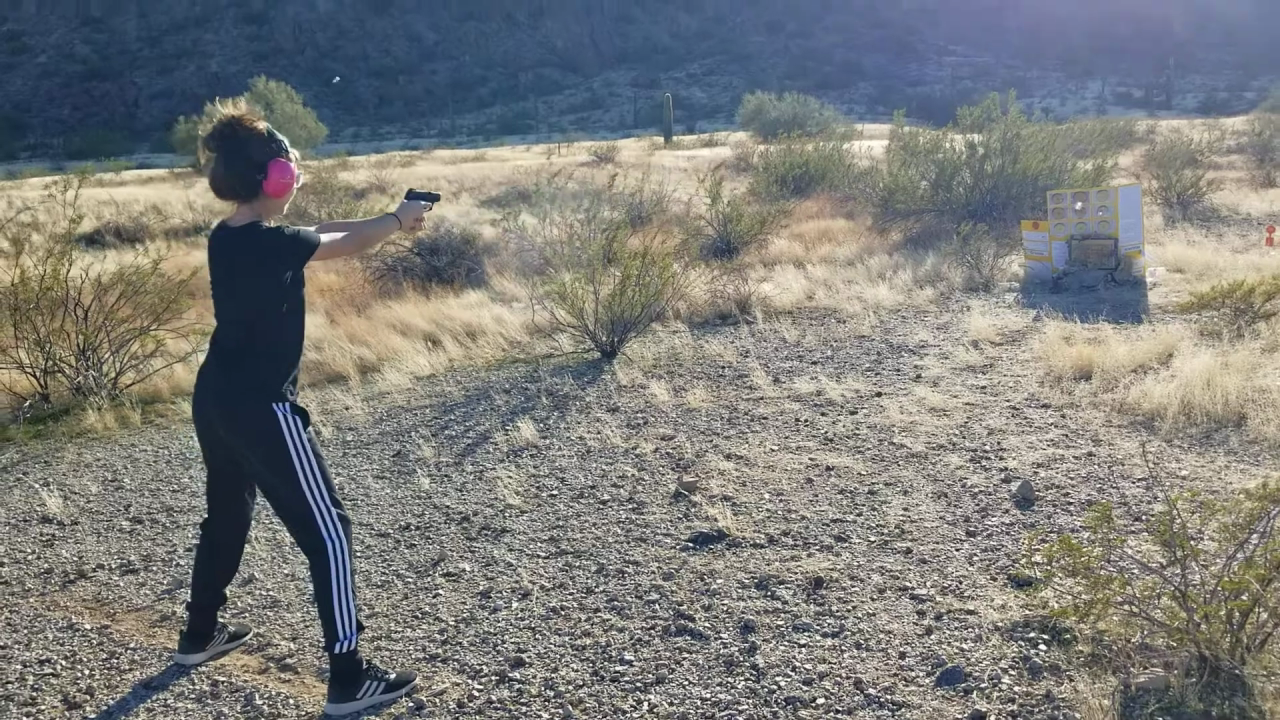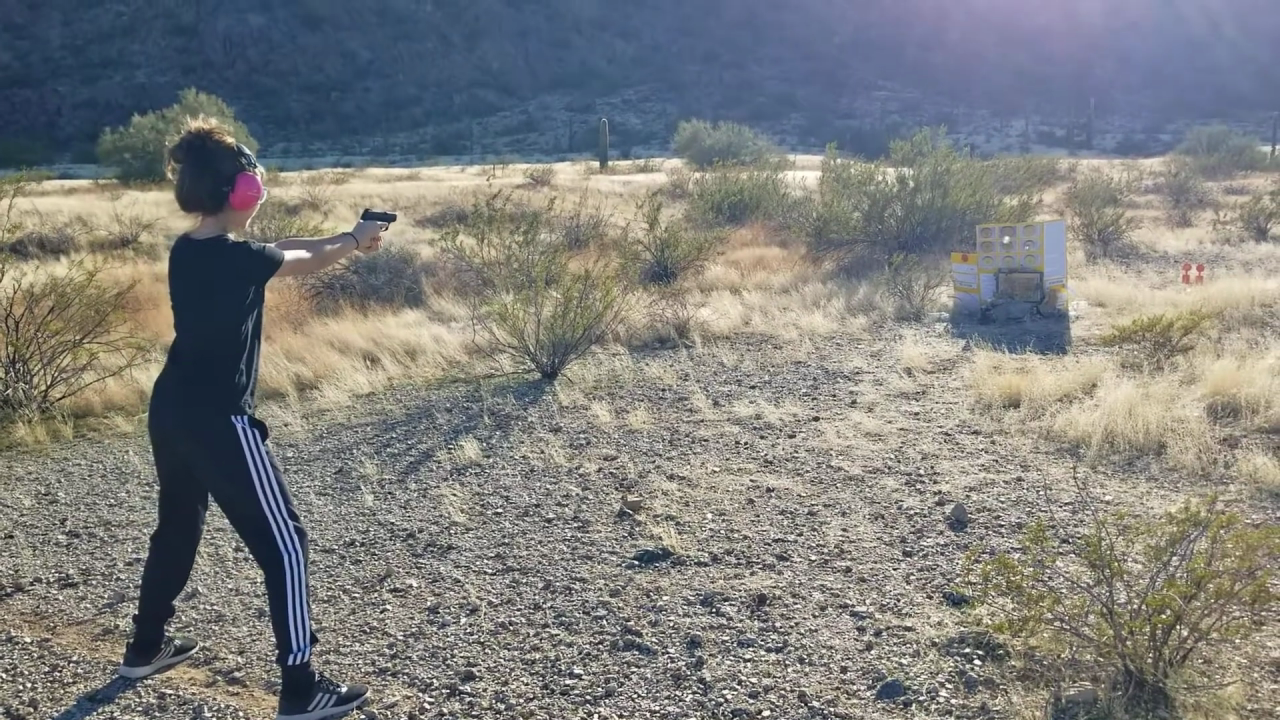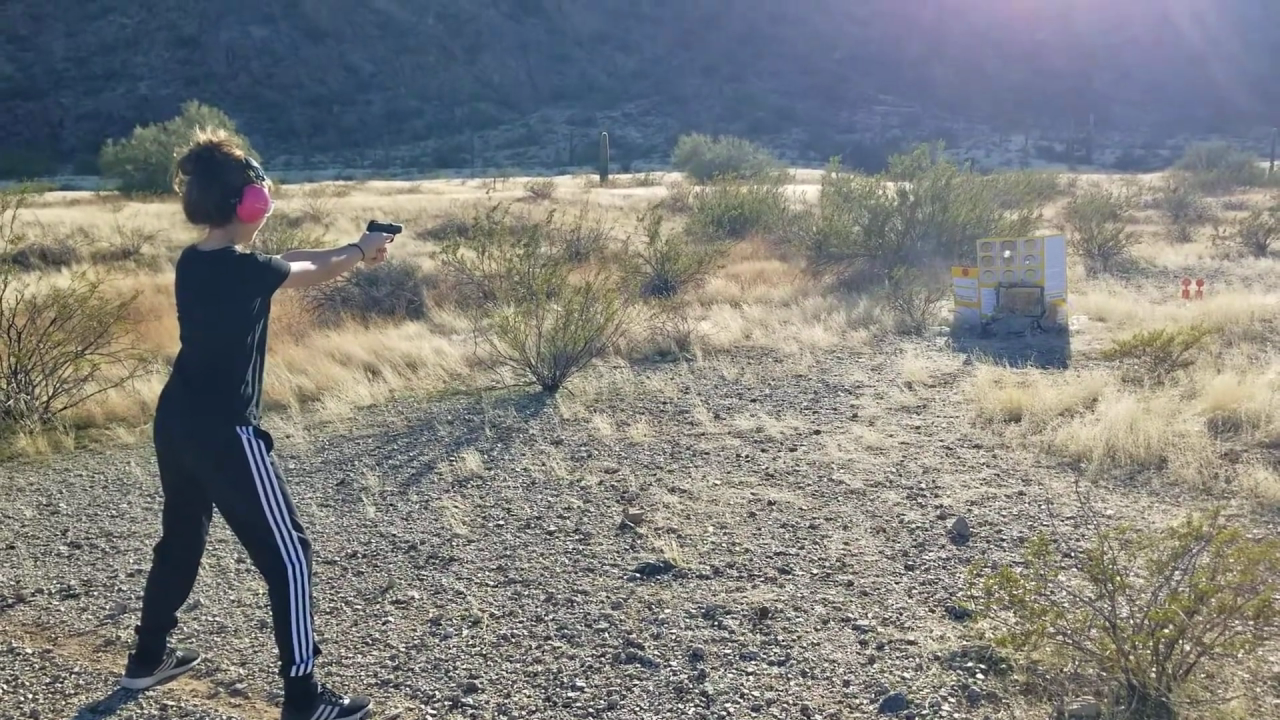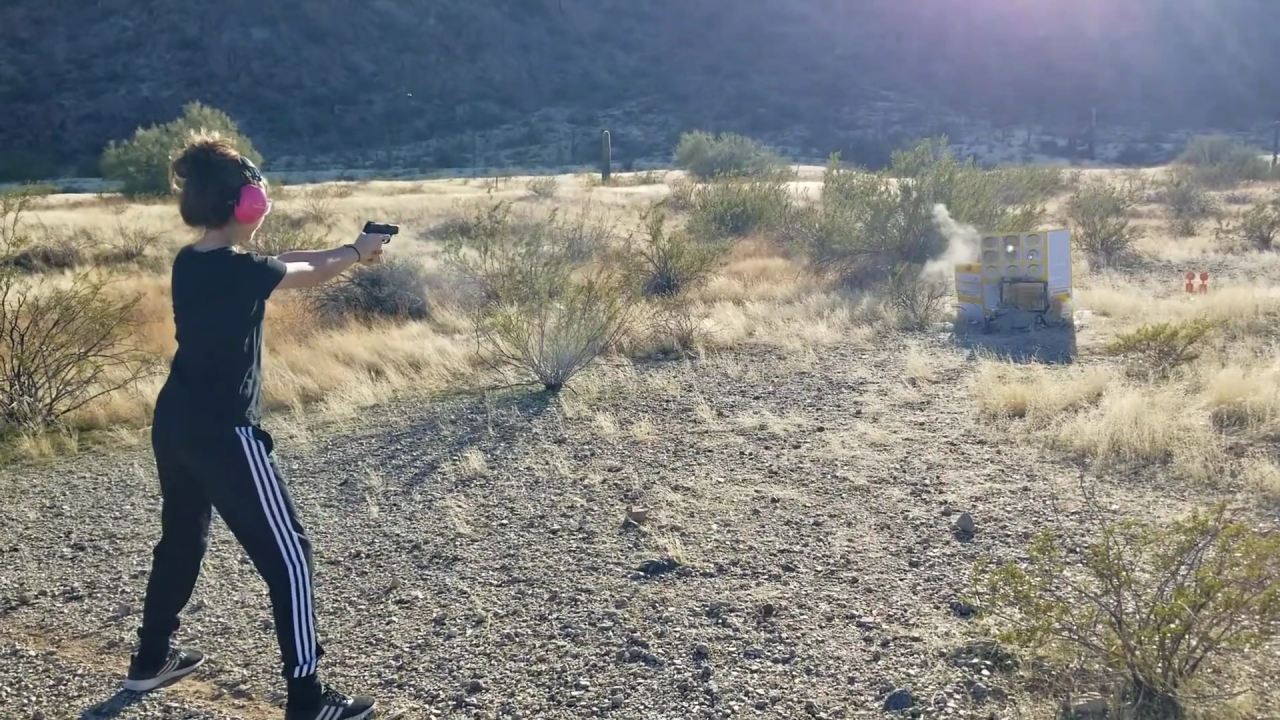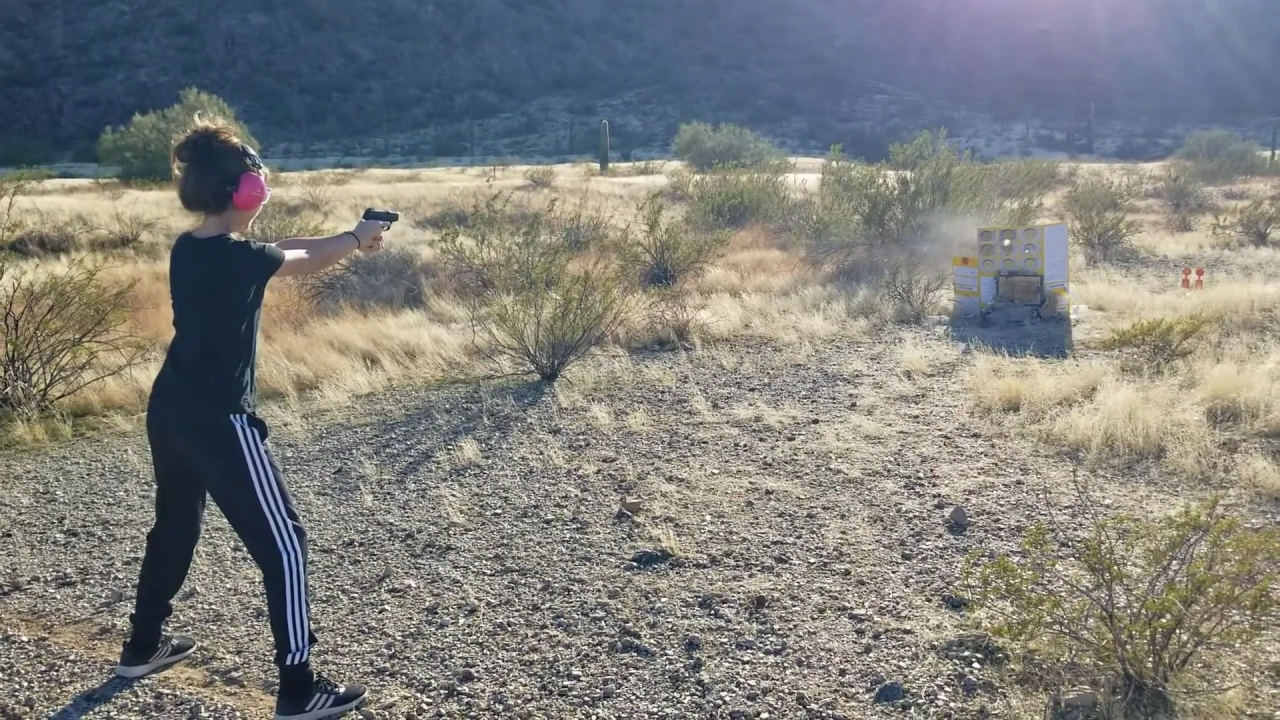
dt=1s
person 1, frame 1
left shoulder: (225, 238)
right shoulder: (272, 244)
left elbow: (324, 231)
right elbow: (347, 244)
left wrist: (388, 220)
right wrist: (398, 219)
left hip: (215, 398)
right hip: (260, 408)
left knee: (227, 513)
right knee: (326, 533)
left ankle: (199, 633)
person 1, frame 2
left shoulder: (186, 250)
right shoulder: (238, 259)
left elbow: (285, 248)
right elbow: (307, 260)
left wrist: (345, 237)
right wrist: (356, 240)
left hip: (172, 410)
right hip: (219, 421)
left knee: (178, 526)
right knee: (283, 546)
left ankle: (145, 647)
person 1, frame 3
left shoulder: (193, 262)
right shoulder: (244, 270)
left elbow: (292, 260)
right elbow: (314, 272)
left wrist: (350, 249)
right wrist: (362, 251)
left hip: (176, 422)
right hip: (224, 433)
left knee: (181, 538)
right knee: (287, 558)
left ankle: (147, 658)
person 1, frame 4
left shoulder: (188, 263)
right shoulder: (239, 271)
left elbow: (286, 262)
right elbow: (309, 273)
left wrist: (346, 250)
right wrist: (357, 252)
left hip: (175, 423)
right hip: (224, 434)
left knee: (181, 539)
right knee: (287, 558)
left ankle: (151, 659)
person 1, frame 5
left shoulder: (188, 249)
right shoulder: (238, 257)
left elbow: (284, 248)
right elbow: (305, 261)
left wrist: (345, 237)
right wrist: (358, 239)
left hip: (170, 410)
right hip: (218, 421)
left knee: (174, 526)
right knee: (283, 545)
left ankle: (143, 645)
